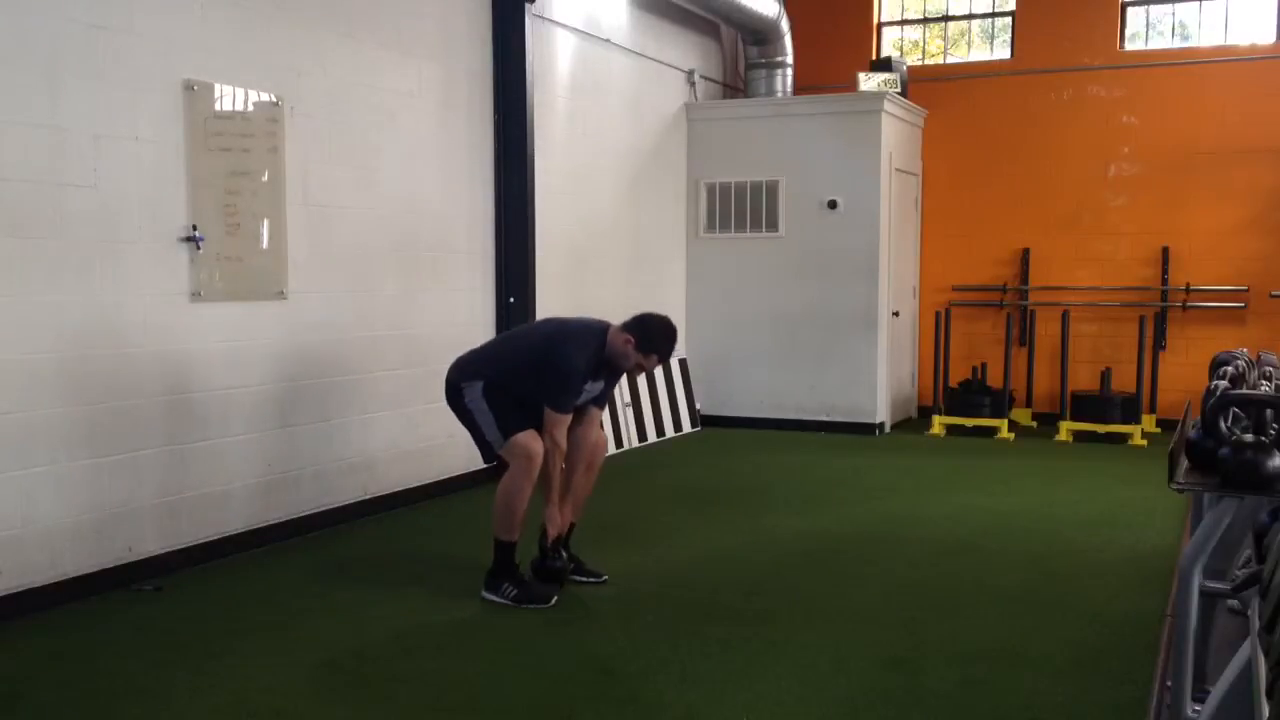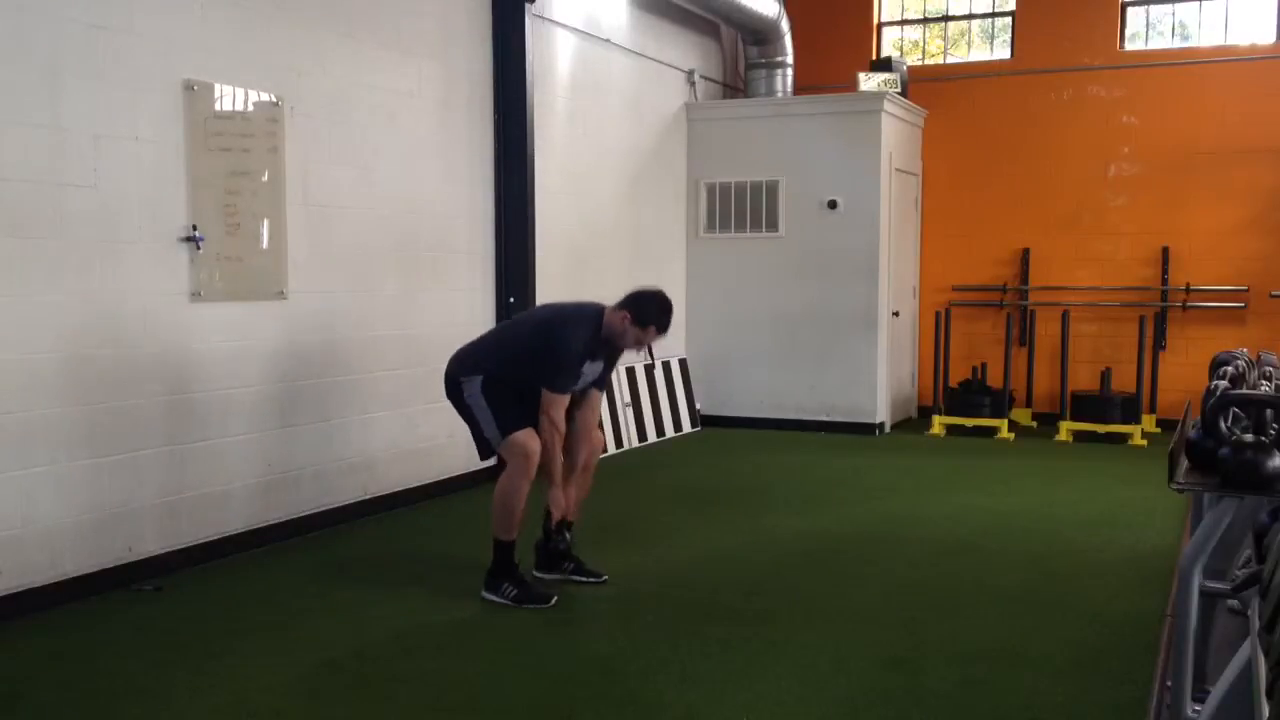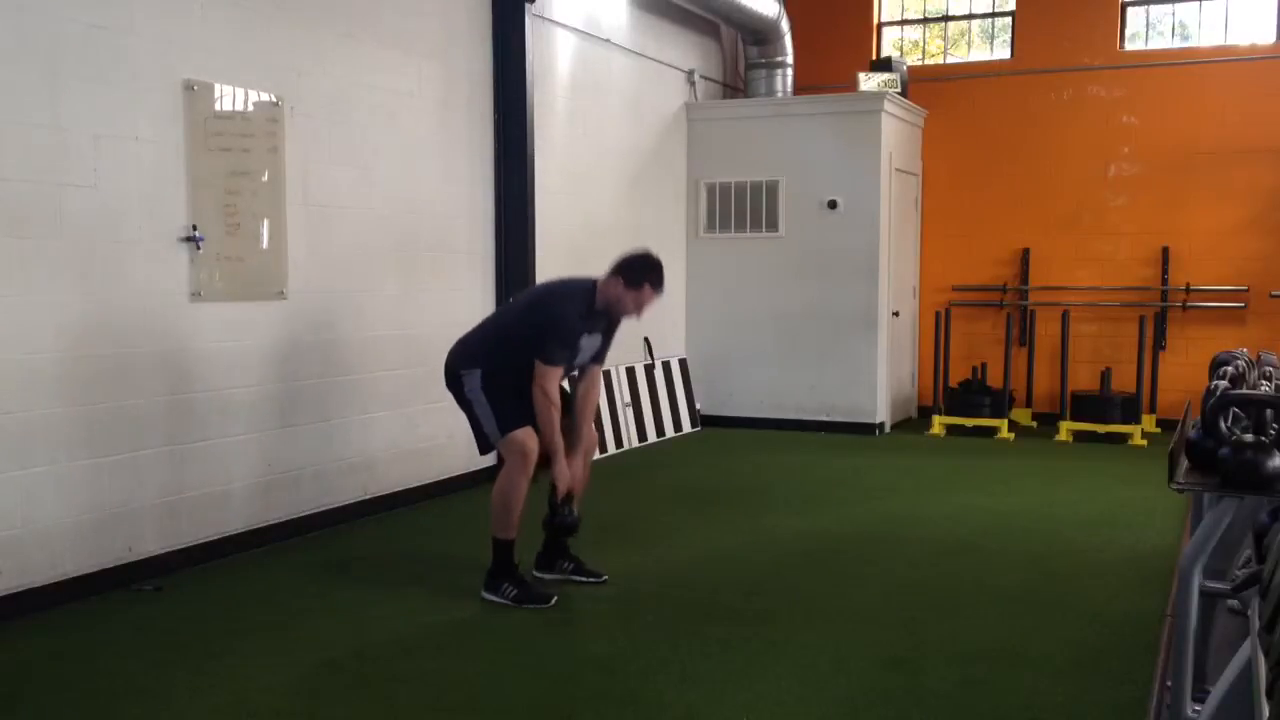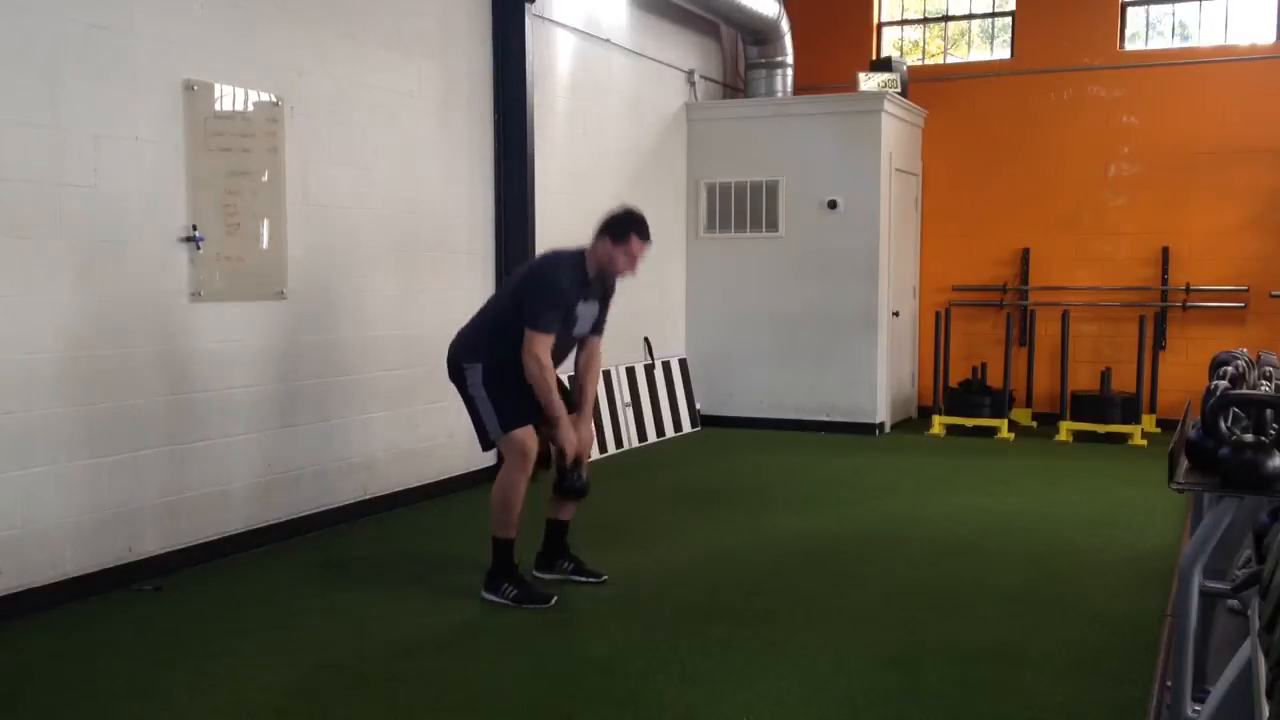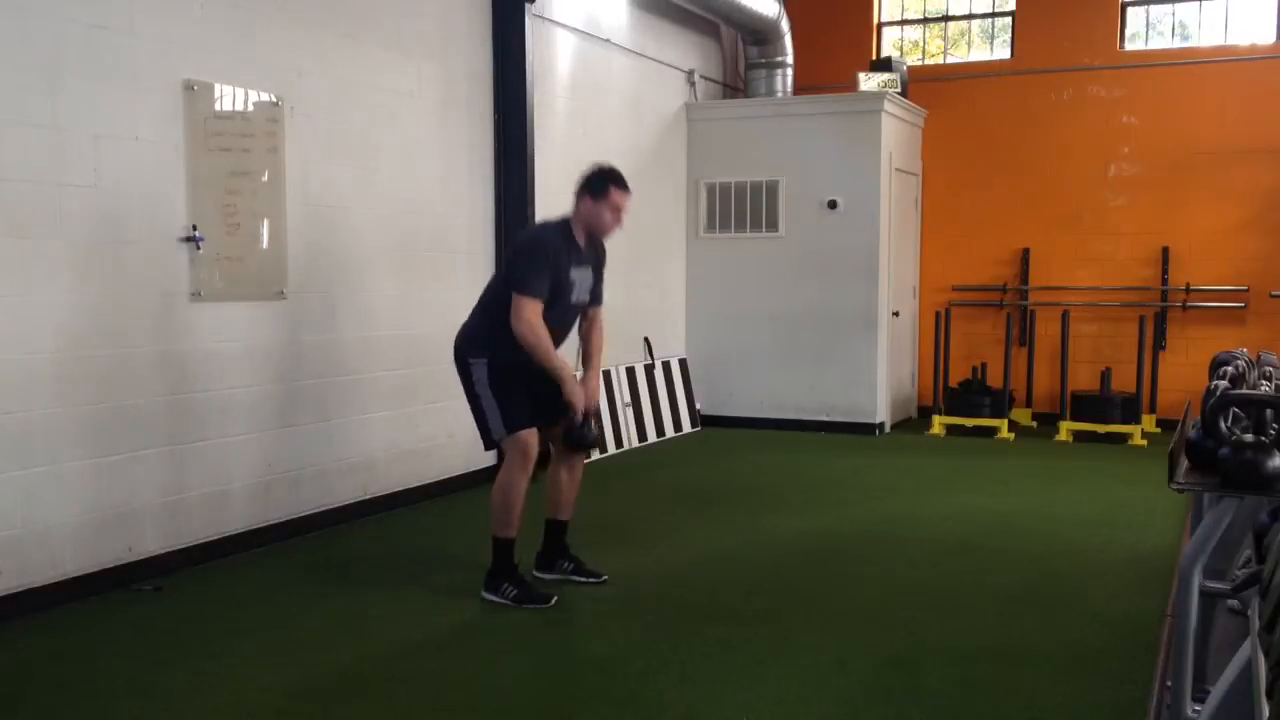
dt=0.1s
person 1, frame 1
left shoulder: (613, 357)
right shoulder: (574, 354)
left elbow: (586, 427)
right elbow: (554, 437)
left wrist: (567, 502)
right wrist: (552, 506)
right hip: (476, 384)
left knee: (596, 446)
right knee: (530, 453)
left ankle: (558, 552)
right ankle: (501, 575)
person 1, frame 2
left shoulder: (610, 339)
right shoulder: (570, 335)
left elbow: (586, 411)
right elbow: (551, 418)
left wrist: (571, 485)
right wrist: (555, 487)
left hip: (521, 383)
right hip: (476, 378)
left knee: (592, 443)
right knee: (526, 450)
left ankle: (557, 552)
right ankle: (501, 574)
person 1, frame 3
left shoulder: (607, 315)
right shoulder: (564, 309)
left elbow: (588, 383)
right elbow: (545, 393)
left wrist: (578, 447)
right wrist: (559, 462)
left hip: (523, 375)
right hip: (477, 368)
left knee: (587, 440)
right knee: (523, 450)
left ankle: (554, 553)
right ankle: (500, 575)
person 1, frame 4
left shoulder: (602, 283)
right shoulder: (555, 276)
left elbow: (590, 353)
right elbow: (535, 359)
left wrist: (583, 419)
right wrist: (562, 427)
left hip: (522, 362)
right hip: (483, 363)
left knee: (580, 435)
right knee: (523, 447)
left ankle: (554, 554)
right ankle: (500, 575)
person 1, frame 5
left shoulder: (593, 252)
right shoulder: (543, 246)
left elbow: (591, 318)
right elbow: (525, 324)
left wrist: (591, 380)
right wrist: (565, 382)
left hip: (534, 358)
right hip: (489, 353)
right knee: (523, 448)
left ankle: (553, 553)
right ankle: (500, 575)
